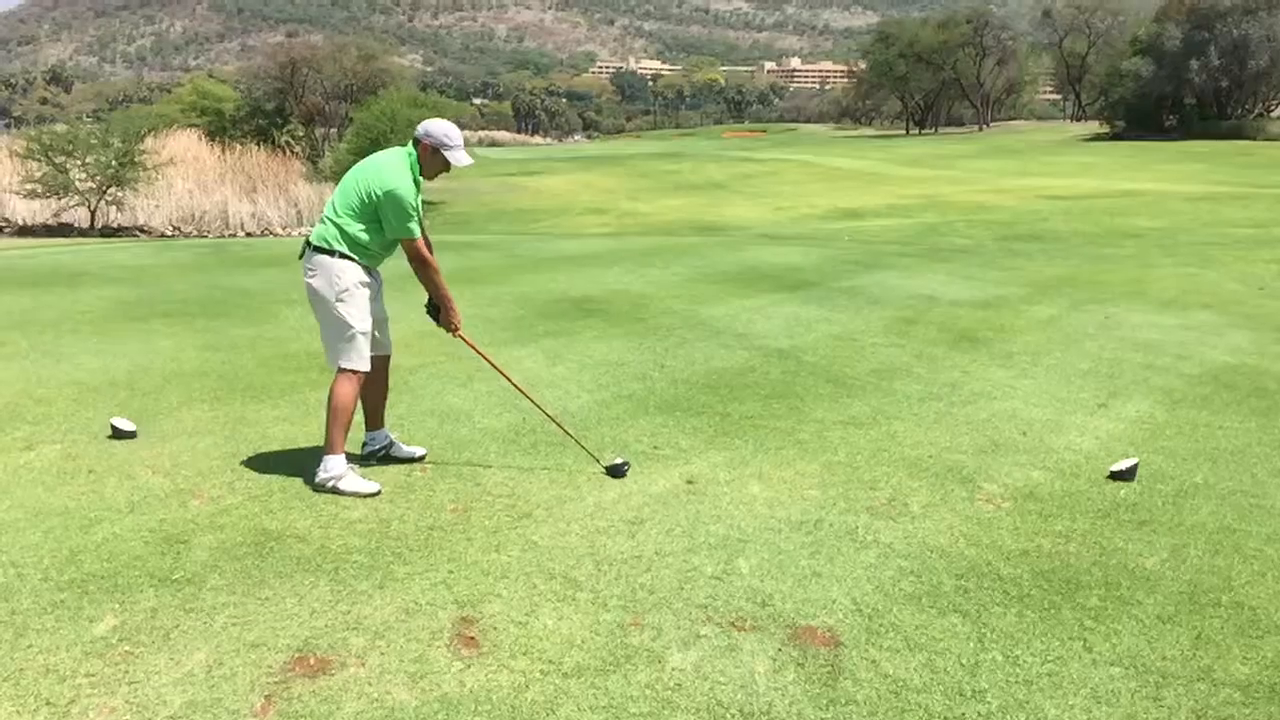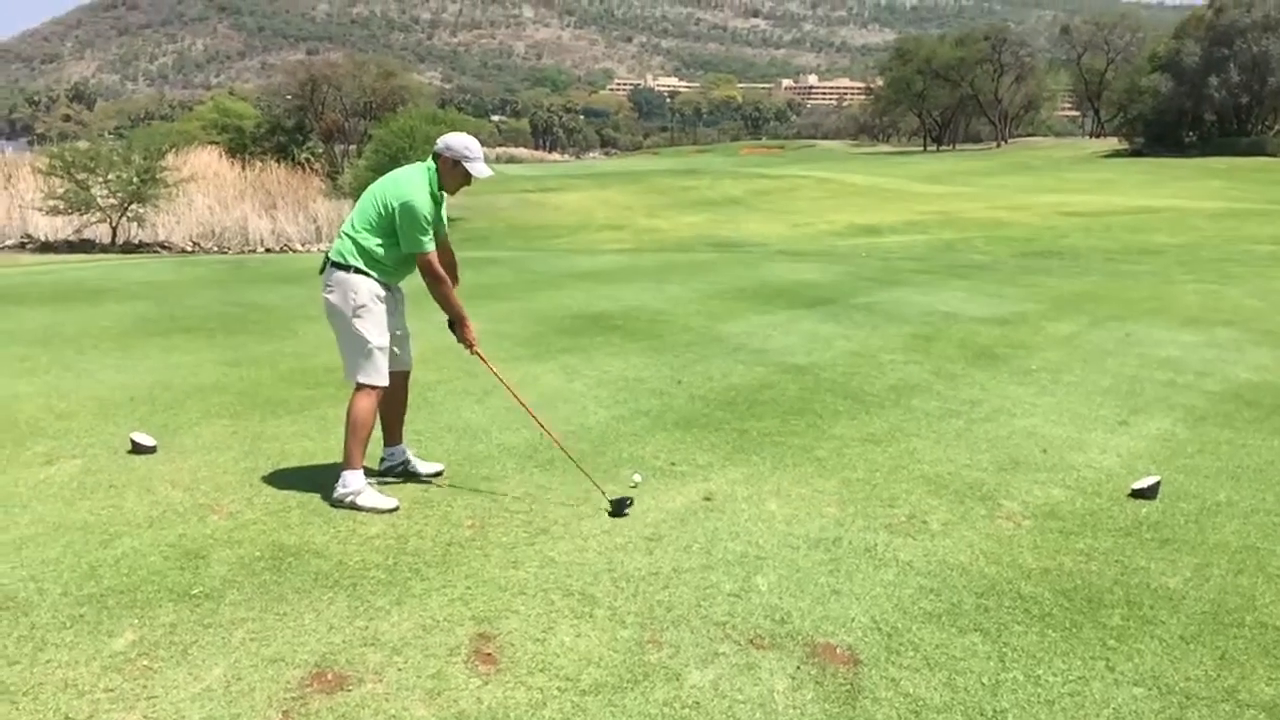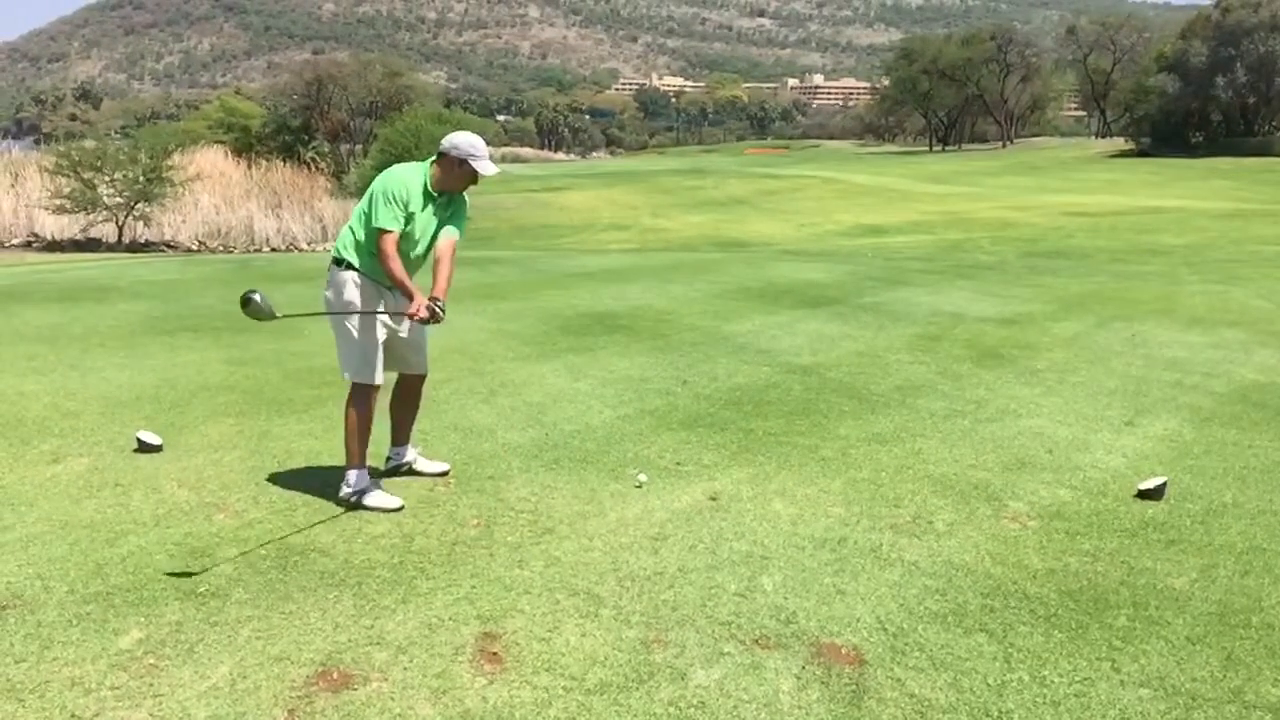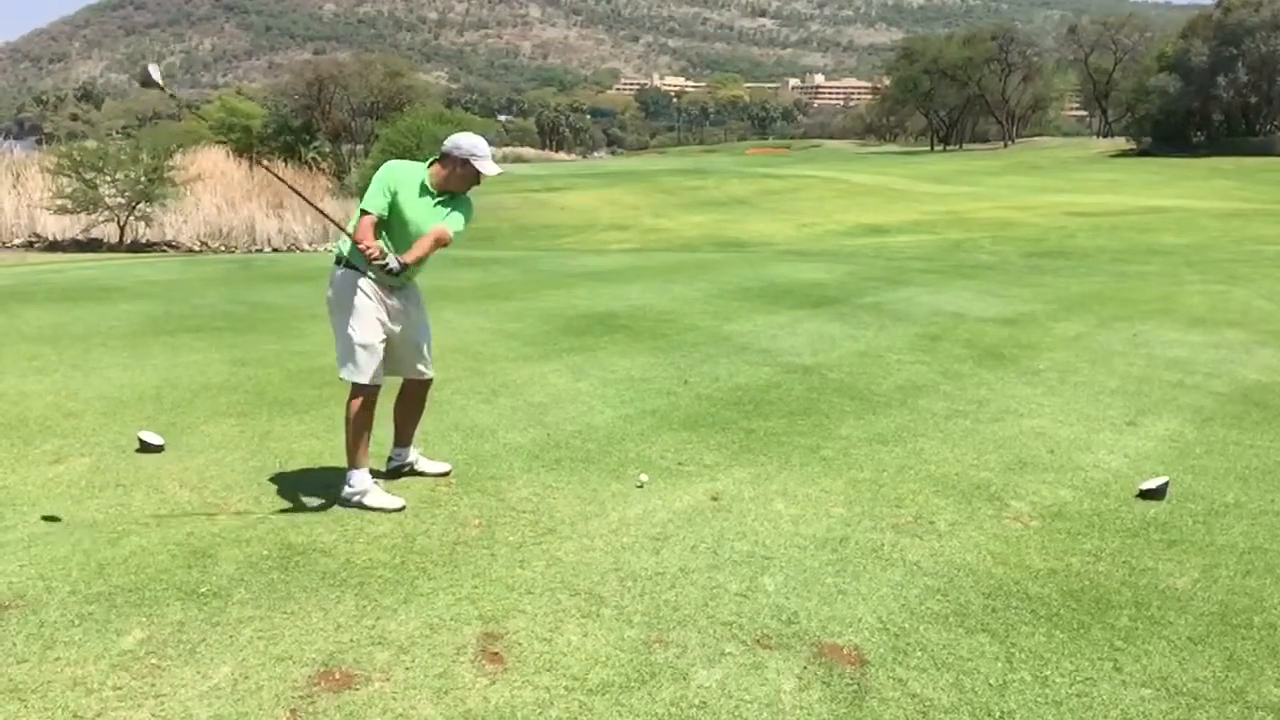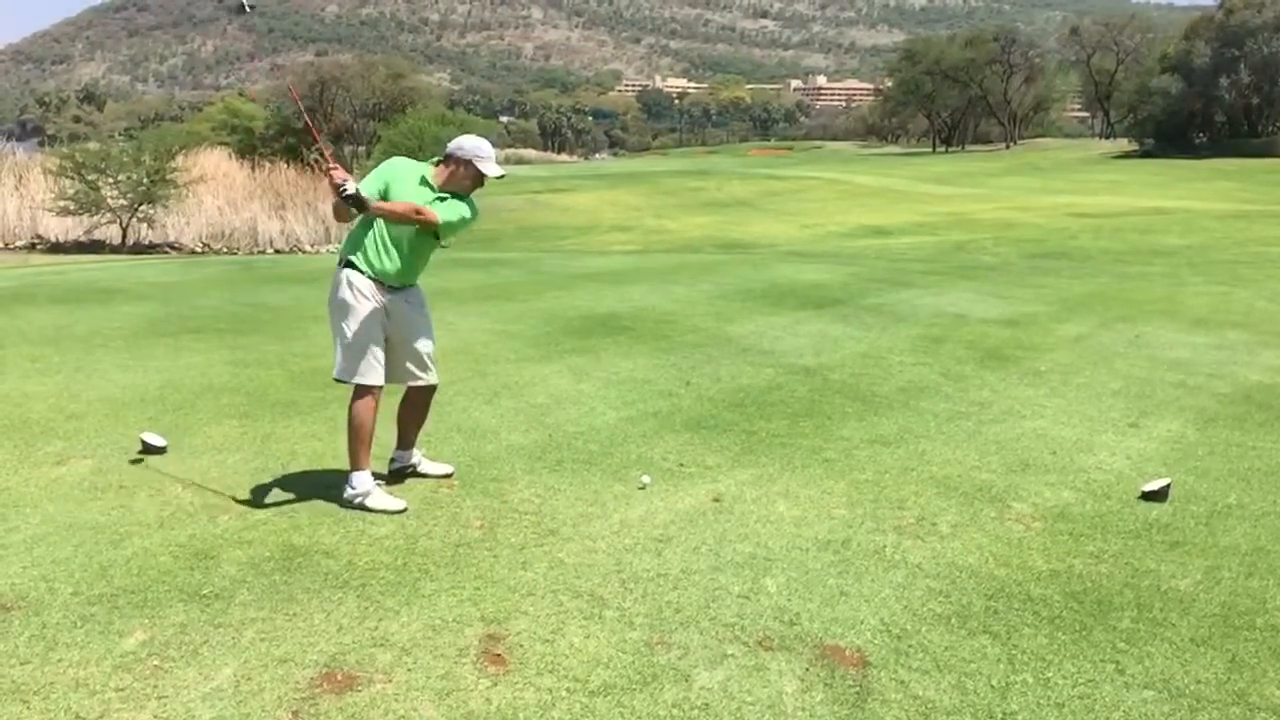
dt=0.7s
person 1, frame 1
left shoulder: (405, 167)
right shoulder: (396, 183)
left elbow: (421, 240)
right elbow: (418, 255)
left wrist: (435, 297)
right wrist: (447, 304)
left hip: (359, 266)
right hip: (337, 267)
left knee: (378, 355)
right knee: (353, 365)
left ankle: (377, 440)
right ankle: (332, 467)
person 1, frame 2
left shoulder: (430, 188)
right shoulder: (413, 196)
left elbow: (445, 253)
right elbow: (431, 270)
left wrist: (455, 315)
right wrist: (462, 320)
left hip: (380, 283)
right hip: (356, 283)
left knee: (397, 370)
right knee: (372, 380)
left ankle: (394, 456)
right ankle: (350, 482)
person 1, frame 3
left shoulder: (456, 203)
right shoulder: (398, 181)
left elbow: (444, 252)
right elbow: (386, 250)
left wrist: (436, 300)
right wrist: (414, 294)
left hip: (396, 290)
right hip: (356, 281)
left knee: (414, 371)
right knee: (366, 380)
left ankle: (401, 455)
right ankle: (355, 480)
person 1, frame 4
left shoulder: (460, 205)
right shoulder: (396, 173)
left elbow: (434, 239)
right elbow: (363, 227)
left wrist: (401, 262)
right wrist: (371, 250)
left hip: (402, 288)
right hip: (358, 281)
left knee: (420, 374)
right knee: (366, 381)
left ankle: (402, 456)
right ankle: (356, 481)
person 1, frame 5
left shoulder: (463, 209)
right shoulder: (398, 168)
left elbow: (417, 214)
right elbow: (342, 214)
left wrist: (364, 203)
right wrist: (342, 190)
left hip: (404, 293)
right hip: (360, 283)
left knee: (425, 380)
right knee: (369, 384)
left ankle: (405, 457)
right ankle: (359, 483)
